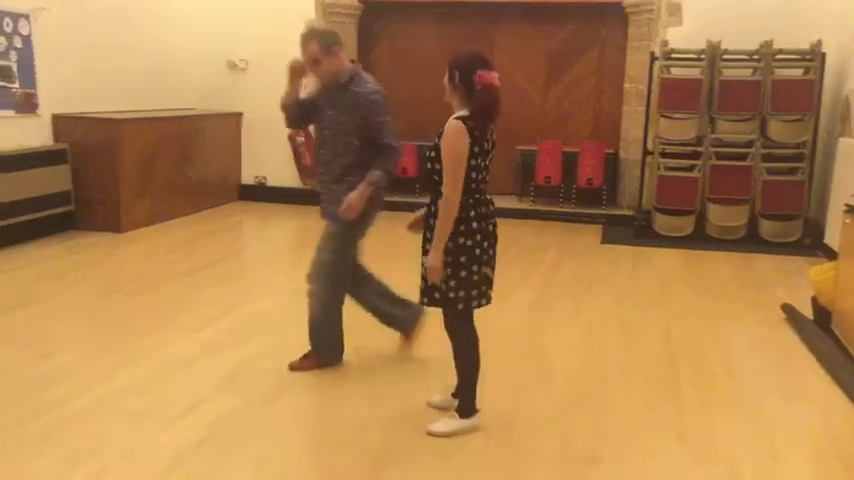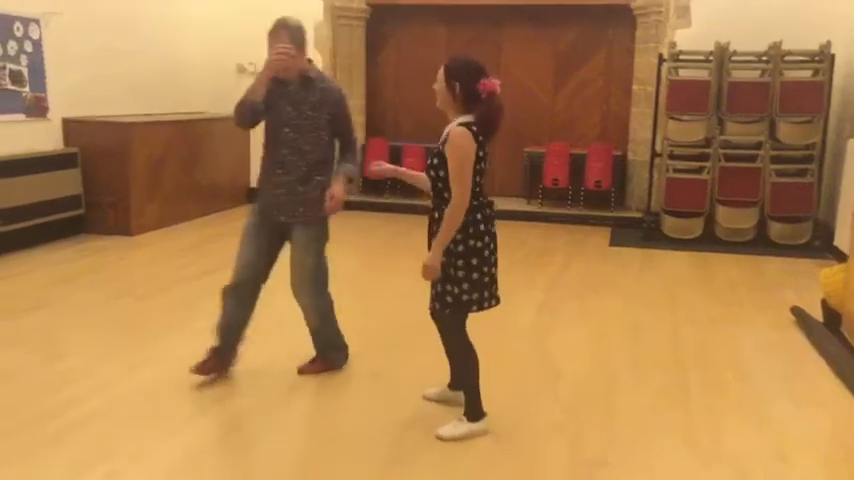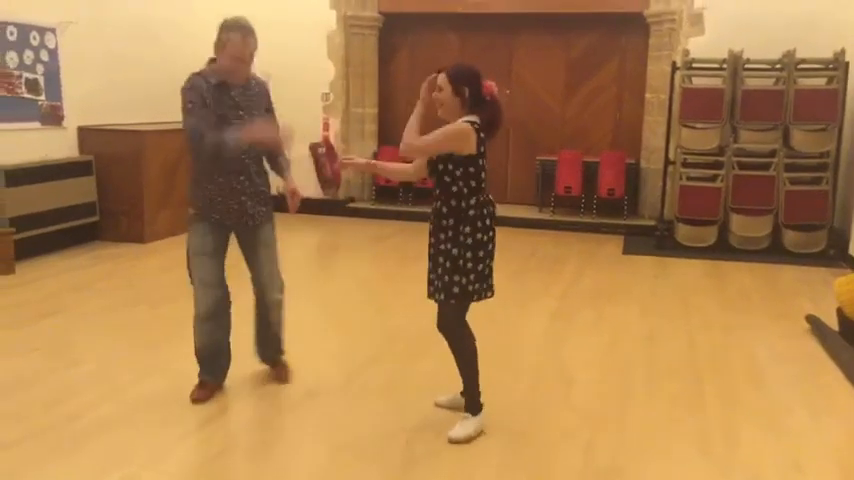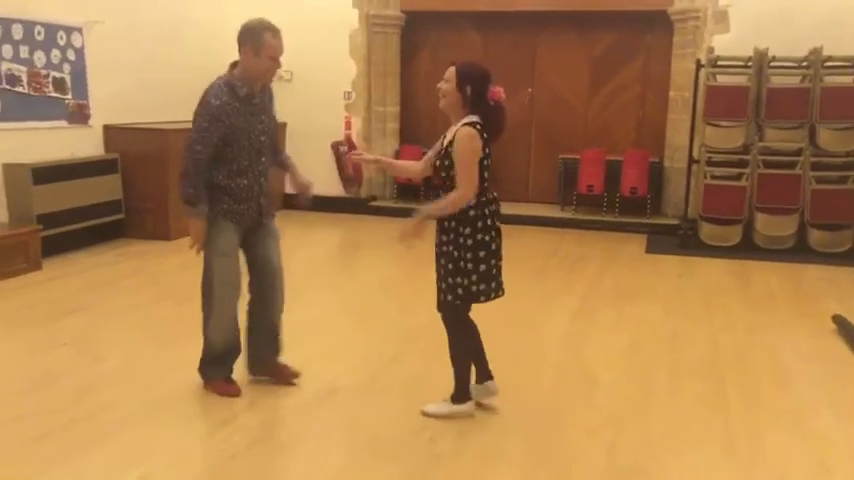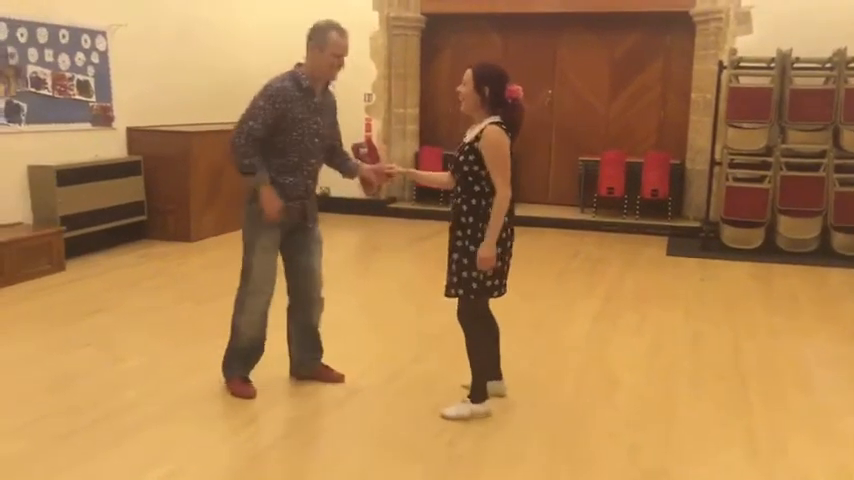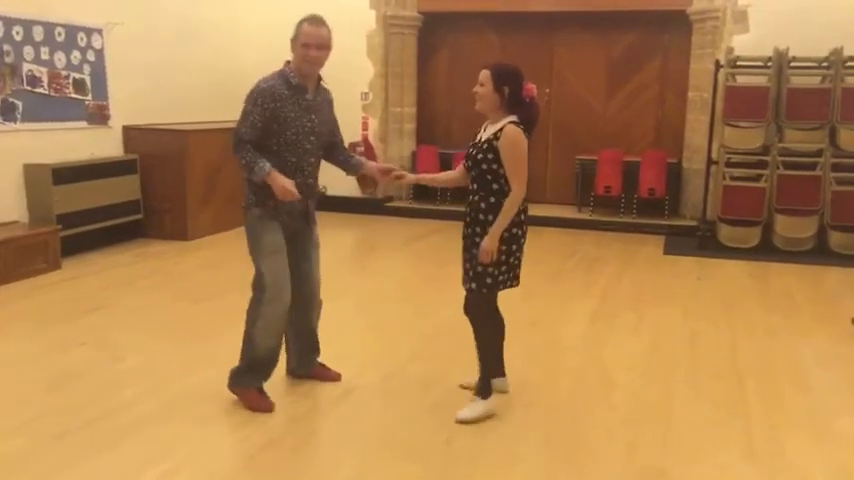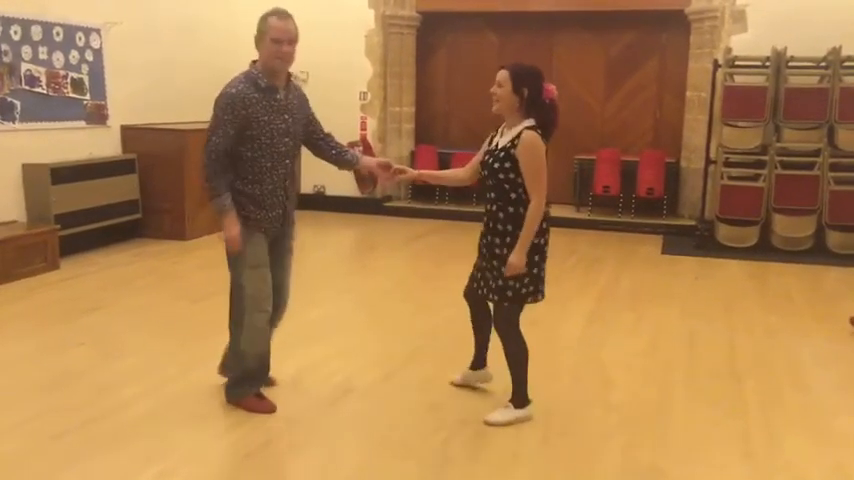
dt=0.5s
person 1, frame 1
left shoulder: (367, 94)
right shoulder: (327, 89)
left elbow: (389, 152)
right elbow: (295, 121)
left wrist: (363, 191)
right wrist: (293, 83)
left hip: (352, 200)
right hip: (334, 197)
left knee: (324, 276)
right knee: (346, 272)
left ankle: (325, 350)
right ankle: (405, 316)
person 1, frame 2
left shoulder: (327, 91)
right shoulder: (266, 84)
left elbow: (349, 144)
right elbow: (244, 119)
left wrist: (340, 181)
right wrist: (267, 72)
left hip: (309, 205)
right hip: (269, 201)
left knee: (307, 284)
right knee: (243, 278)
left ankle: (331, 352)
right ankle: (223, 351)
person 1, frame 3
left shoulder: (257, 87)
right shoulder: (197, 88)
right elbow: (202, 143)
left wrist: (286, 176)
right wrist: (250, 133)
left hip: (256, 204)
right hip: (210, 208)
left knee: (270, 287)
right knee: (209, 296)
left ankle: (272, 353)
right ankle: (211, 374)
person 1, frame 4
left shoulder: (264, 92)
right shoulder: (217, 100)
right elbow: (195, 162)
left wrist: (291, 171)
right wrist: (198, 215)
left hip: (260, 206)
right hip: (223, 210)
left knee: (270, 284)
right knee: (223, 292)
left ankle: (263, 358)
right ankle: (215, 369)
person 1, frame 5
left shoulder: (327, 100)
right shoulder: (279, 91)
left elbow: (331, 151)
right elbow: (244, 140)
left wrist: (360, 169)
right wrist: (264, 189)
left hip: (304, 209)
right hip: (269, 207)
left knee: (309, 289)
right knee: (257, 290)
left ankle: (306, 361)
right ankle: (237, 369)
person 1, frame 6
left shoulder: (323, 97)
right shoulder: (268, 91)
left elbow: (332, 147)
right elbow: (241, 145)
left wrist: (367, 166)
right wrist: (270, 176)
left hip: (303, 210)
right hip: (267, 209)
left knee: (307, 291)
right knee: (273, 293)
left ankle: (303, 360)
right ankle: (247, 379)
person 1, frame 7
left shoulder: (295, 95)
right shoulder: (236, 95)
left elbow: (319, 141)
right elbow: (214, 160)
left wrist: (364, 162)
right wrist: (228, 215)
left hip: (282, 215)
right hip: (247, 217)
left knee: (276, 298)
right knee: (254, 301)
left ankle: (236, 360)
right ankle: (243, 385)
person 2, frame 1
left shoulder: (456, 128)
right shoulder: (478, 124)
left elbow: (452, 195)
left wrist: (436, 250)
right wrist: (427, 214)
left hip: (459, 235)
right hip: (470, 231)
left knee: (457, 322)
right knee: (457, 319)
left ankle: (467, 412)
right ankle: (461, 393)
person 2, frame 2
left shoulder: (460, 134)
right shoulder: (459, 129)
left elbow: (460, 200)
right elbow: (441, 183)
left wrist: (436, 252)
right wrist: (396, 172)
left hip: (464, 240)
right hip: (459, 238)
left knee: (451, 324)
right knee: (444, 314)
left ankle: (475, 415)
right ankle: (458, 385)
person 2, frame 3
left shoulder: (464, 130)
right shoulder: (456, 132)
left elbow: (409, 148)
right elbow: (415, 170)
left wrist: (420, 107)
right wrist: (369, 165)
left hip: (467, 234)
right hip: (452, 231)
left knee: (451, 320)
right knee: (451, 316)
left ankle: (475, 410)
right ankle: (469, 393)
person 2, frame 4
left shoulder: (467, 134)
right shoulder: (456, 131)
left elbow: (465, 194)
right elbow: (421, 169)
left wrist: (422, 216)
right wrist: (378, 160)
left hip: (468, 233)
right hip: (462, 231)
left knee: (454, 313)
right knee: (456, 310)
left ankle: (462, 398)
right ankle: (483, 380)
person 2, frame 5
left shoulder: (493, 133)
right shoulder: (475, 130)
left elbow: (502, 192)
right elbow: (451, 180)
left wrist: (490, 242)
right wrist: (406, 173)
left hip: (483, 231)
right hip: (469, 228)
left knee: (469, 311)
right knee: (476, 308)
left ankle: (479, 398)
right ankle: (493, 378)
person 2, frame 6
left shoulder: (512, 133)
right shoulder: (487, 128)
left elbow: (517, 191)
right elbow: (464, 175)
left wrist: (495, 235)
right wrist: (417, 179)
left hip: (499, 229)
right hip: (478, 225)
left knee: (477, 305)
right knee: (483, 303)
left ankle: (485, 395)
right ankle: (495, 373)
person 2, frame 7
left shoulder: (529, 139)
right shoulder: (500, 133)
left elbow: (537, 200)
right elbow: (468, 175)
left wrist: (522, 250)
right wrist: (418, 175)
left hip: (519, 237)
right hip: (496, 232)
left knee: (506, 318)
right knee: (475, 295)
left ankle: (520, 403)
right ankle: (478, 368)
